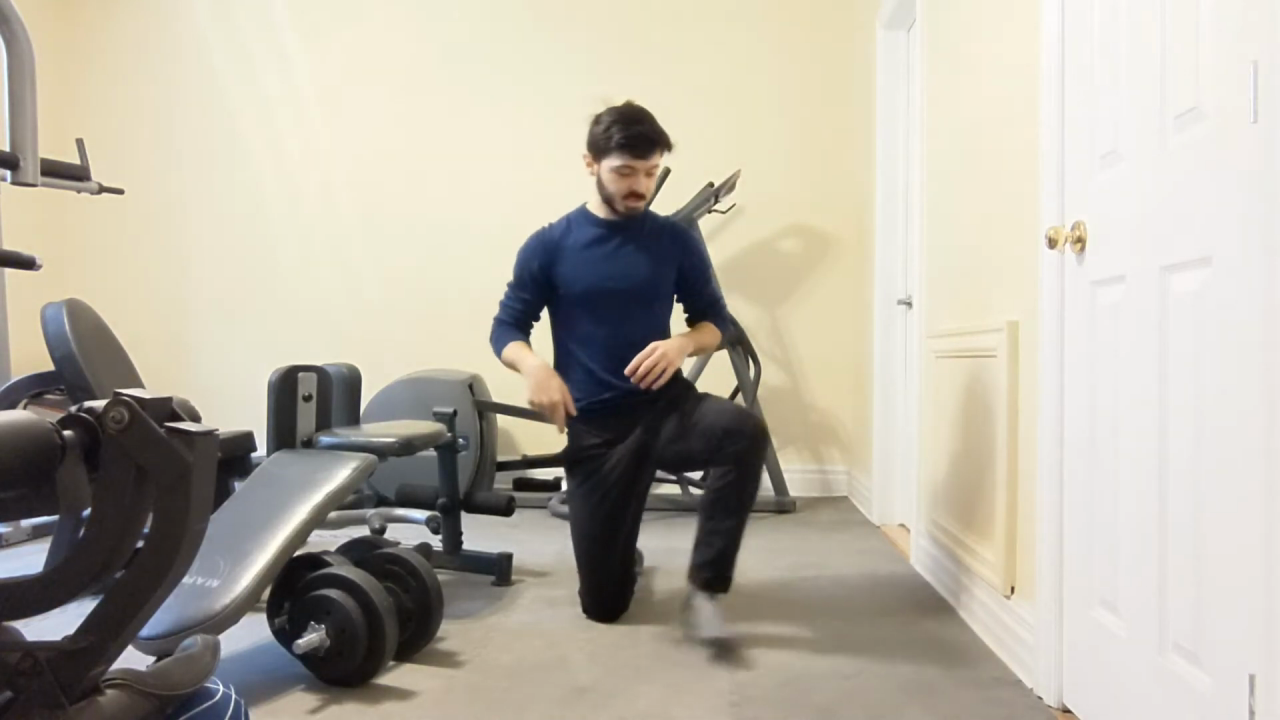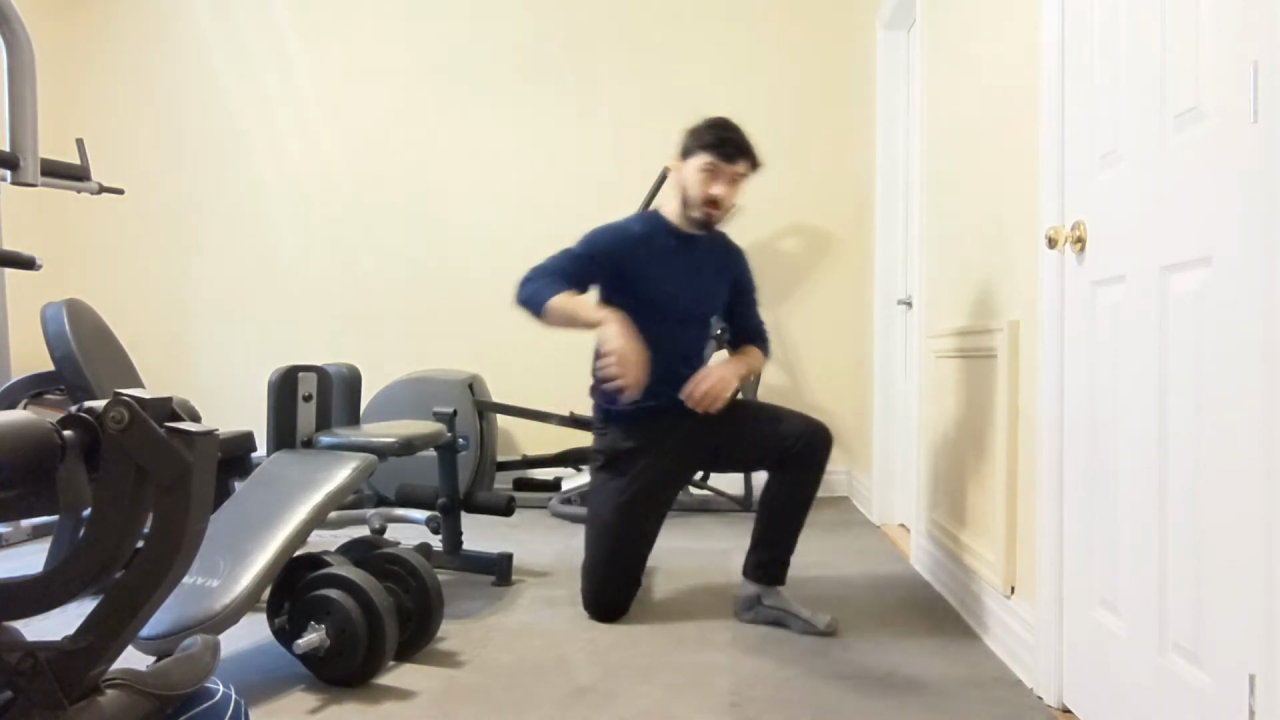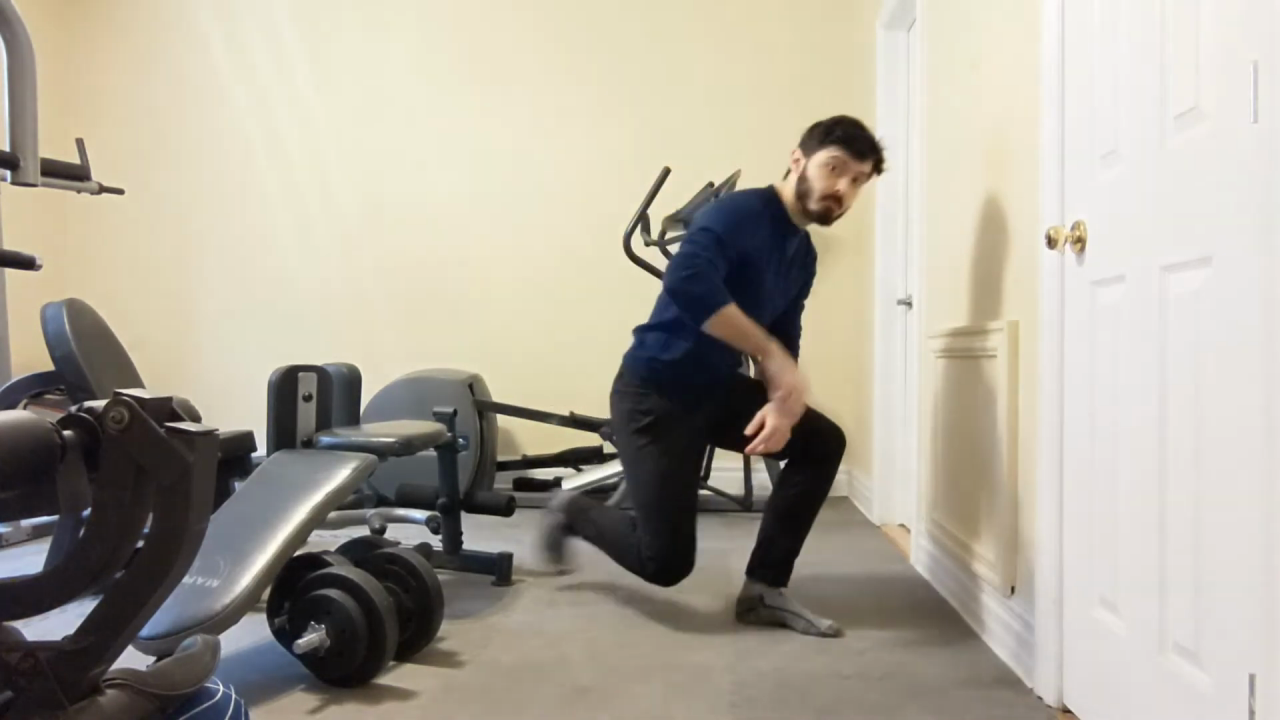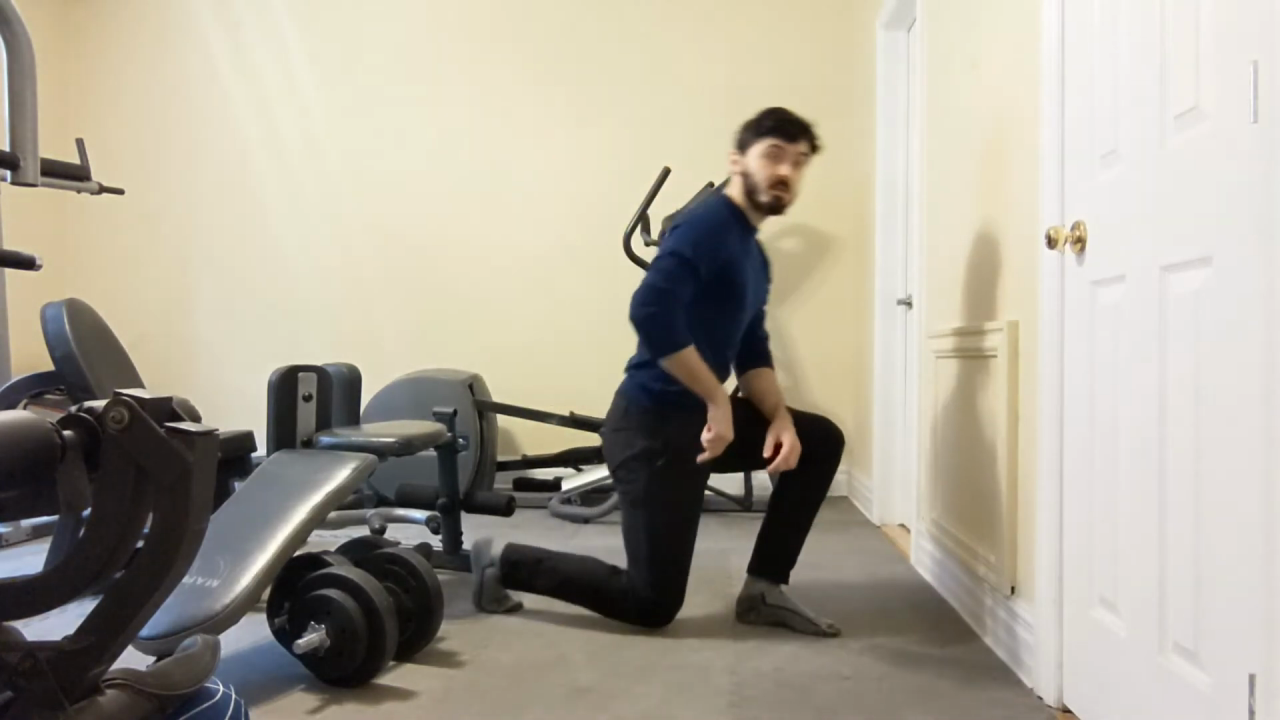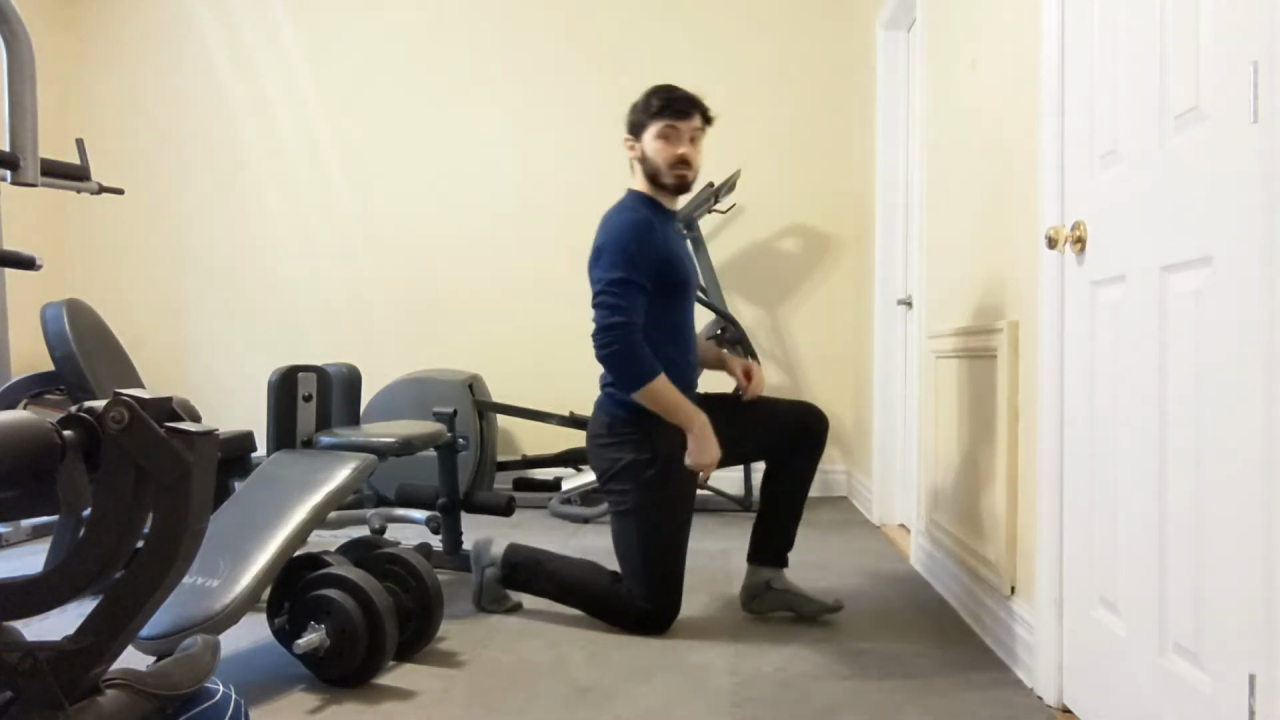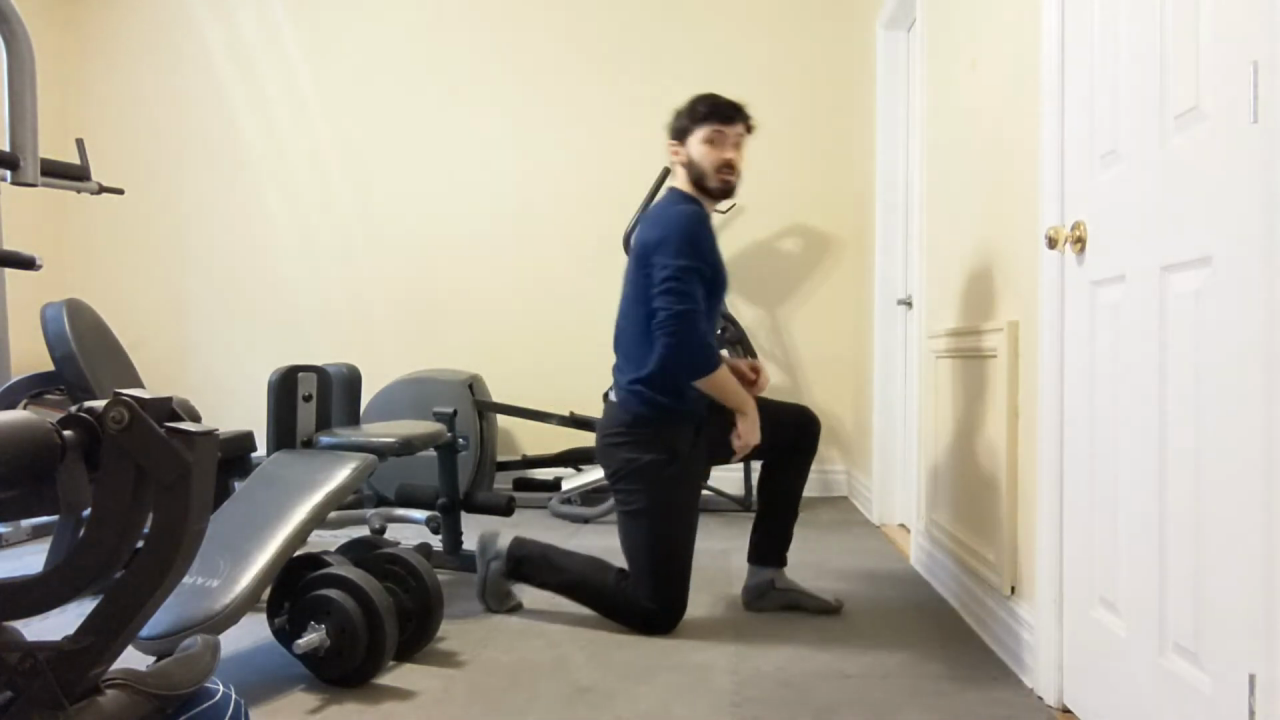
dt=0.4s
person 1, frame 1
left shoulder: (676, 240)
right shoulder: (549, 246)
left elbow: (715, 320)
right elbow: (508, 331)
left wrist: (682, 344)
right wrist: (534, 367)
left hip: (666, 404)
right hip: (596, 427)
left knee: (743, 430)
right knee: (603, 602)
left ankle: (704, 592)
right ankle: (624, 555)
person 1, frame 2
left shoulder: (728, 259)
right shoulder: (625, 239)
left elbow: (753, 340)
right elbow: (534, 288)
left wrist: (731, 369)
right wrist: (607, 320)
left hip: (694, 409)
right hip: (627, 430)
left knee: (807, 439)
right knee: (606, 603)
left ankle: (760, 590)
right ankle: (625, 544)
person 1, frame 3
left shoulder: (803, 254)
right shoulder: (740, 213)
left elbow: (786, 340)
right elbow: (689, 281)
left wrist: (784, 403)
right wrist: (773, 362)
left hip: (715, 385)
right hip: (656, 389)
left knee: (822, 442)
right knee: (667, 559)
left ankle: (762, 591)
right ankle: (576, 512)
person 1, frame 4
left shoulder: (755, 257)
right shoulder: (704, 225)
left elbow: (752, 352)
right elbow: (652, 312)
left wrist: (778, 419)
right wrist: (717, 403)
left hip: (695, 414)
right hip: (652, 424)
left knee: (819, 441)
right knee: (653, 601)
left ankle: (763, 590)
right ankle: (504, 561)
person 1, frame 5
left shoulder: (663, 224)
right shoulder: (629, 227)
right elbow: (619, 348)
left wrist: (726, 362)
right wrist: (695, 425)
left hip: (671, 417)
right hip: (637, 434)
left knee: (805, 425)
right knee: (651, 610)
left ankle: (765, 578)
right ankle: (504, 562)
person 1, frame 6
left shoulder: (676, 218)
right shoulder: (684, 222)
right elbow: (682, 338)
left wrist: (728, 369)
right wrist: (744, 406)
left hip: (672, 415)
right hip: (648, 432)
left knee: (799, 427)
right knee: (656, 609)
left ankle: (764, 578)
right ankle: (512, 554)
